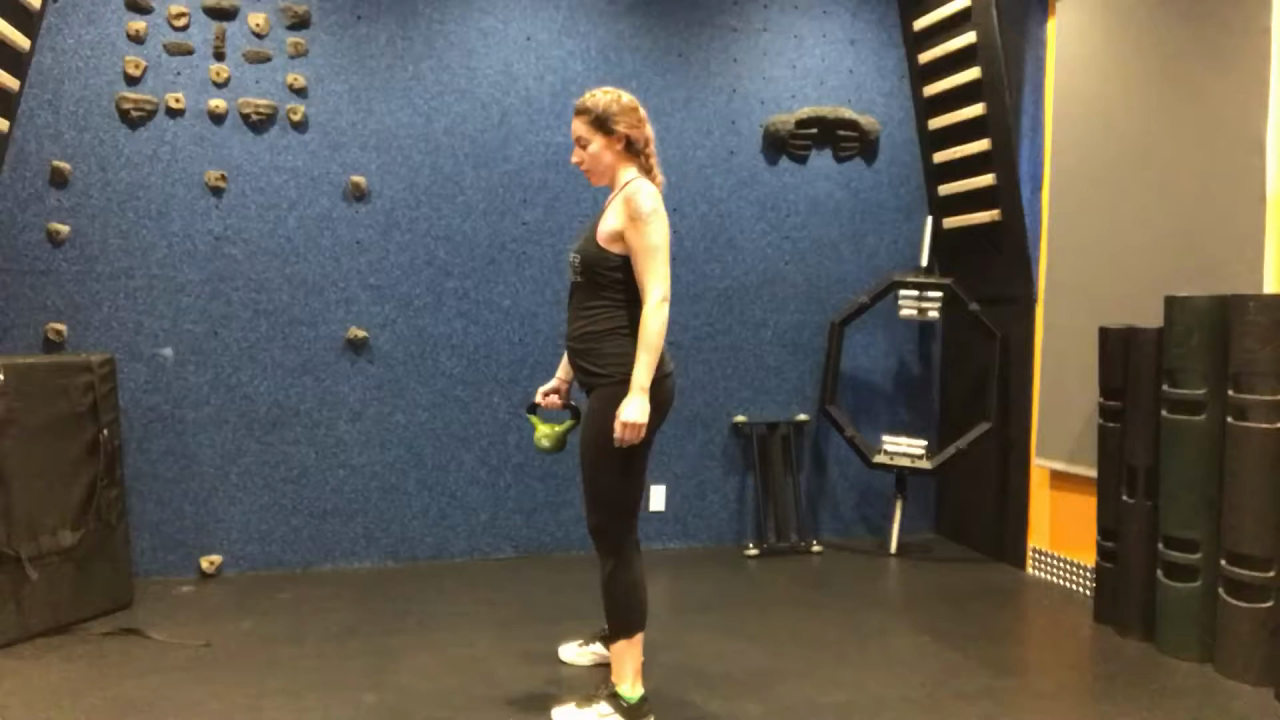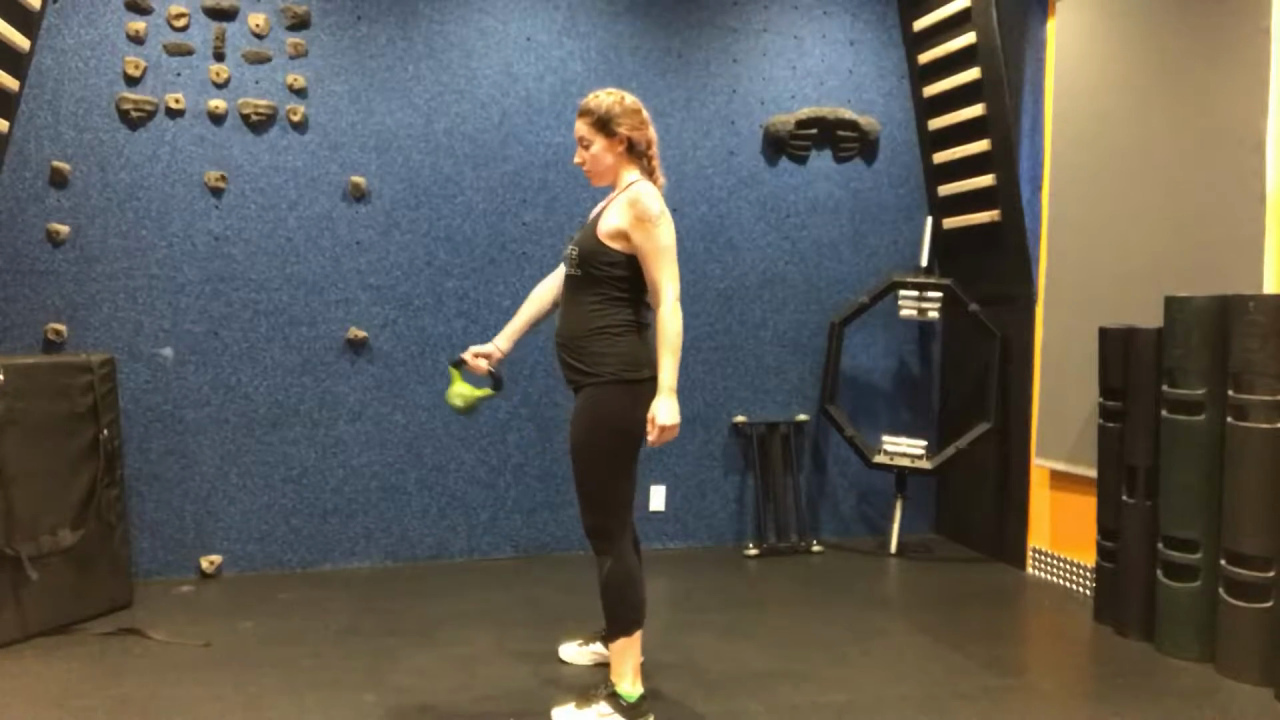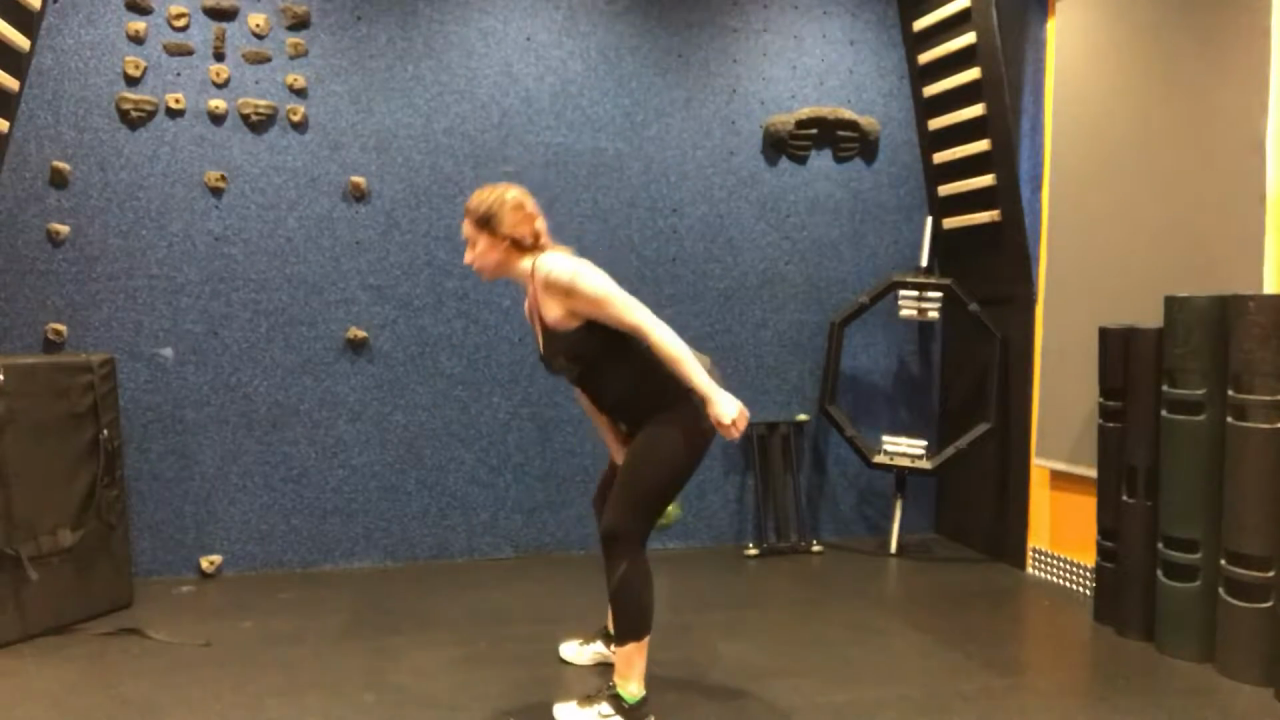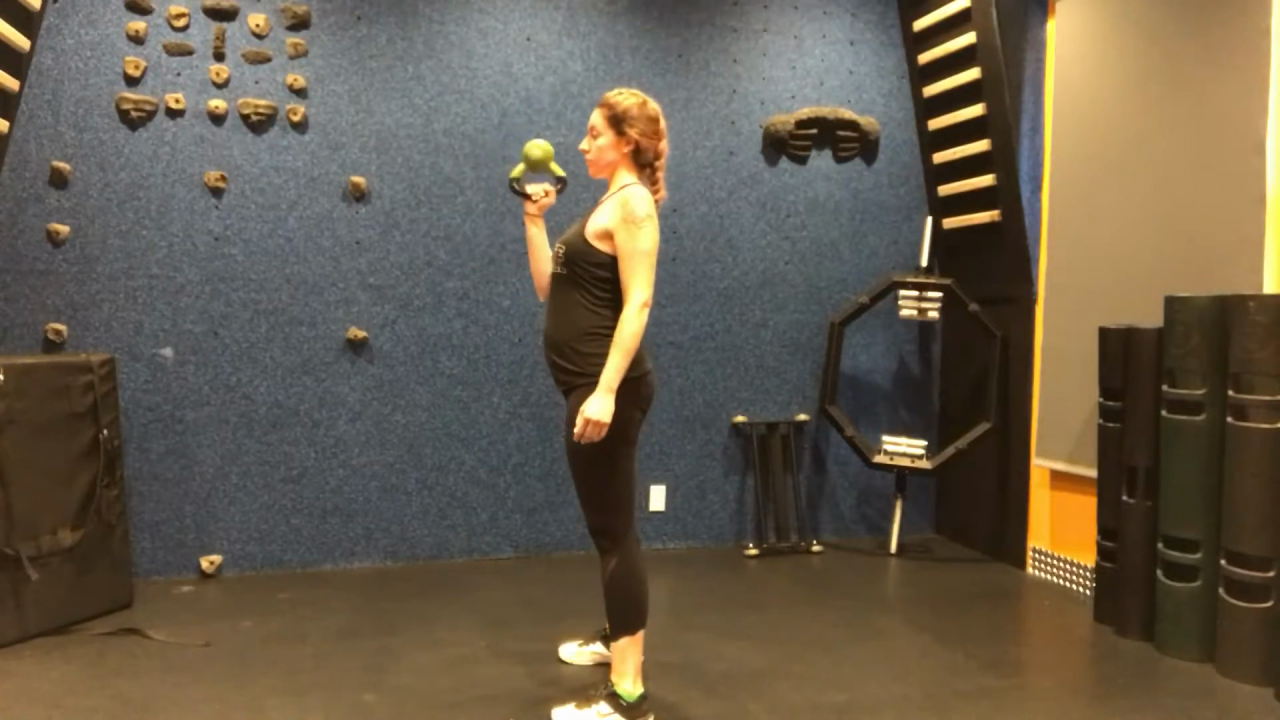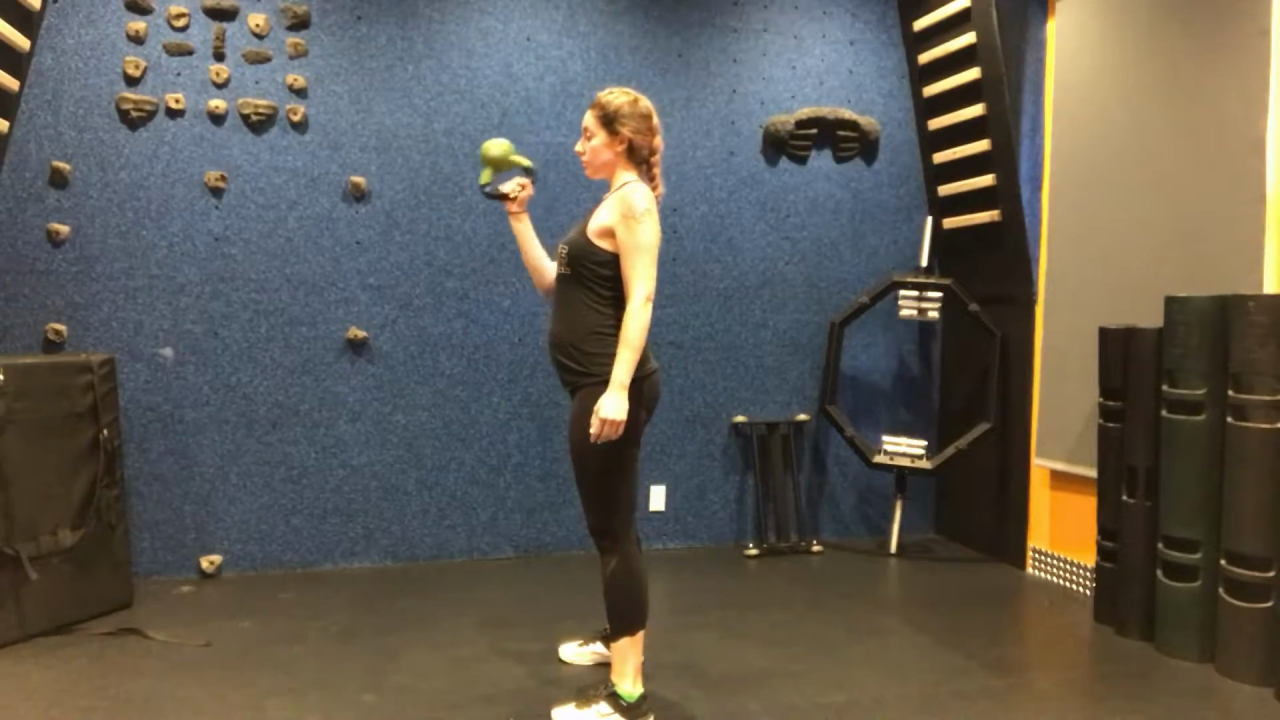
dt=1s
person 1, frame 1
left shoulder: (639, 200)
right shoulder: (615, 202)
left elbow: (655, 302)
left wrist: (637, 394)
right wrist: (564, 375)
left hip: (627, 389)
right hip: (606, 385)
left knee: (612, 531)
right knee: (609, 522)
right ankle: (618, 637)
person 1, frame 2
left shoulder: (643, 202)
right shoulder: (609, 206)
left elbow: (667, 302)
right elbow: (558, 281)
left wrist: (666, 393)
right wrist: (501, 343)
left hip: (617, 387)
right hip: (601, 385)
left knee: (606, 528)
right knee: (609, 520)
right ankle: (620, 635)
person 1, frame 3
left shoulder: (562, 276)
right shoulder: (533, 304)
left elbow: (650, 328)
right elbow: (585, 381)
left wrist: (713, 395)
right wrist: (623, 458)
left hip: (683, 406)
right hip: (651, 411)
left knee: (622, 530)
right knee: (611, 510)
right ankle: (616, 637)
person 1, frame 4
left shoulder: (632, 203)
right shoulder: (607, 204)
left elbow: (638, 304)
right elbow: (549, 288)
left wrist: (606, 392)
right wrist: (534, 220)
left hip: (607, 387)
right hip: (589, 383)
left knee: (613, 529)
right knee: (607, 523)
right ankle: (618, 635)
person 1, frame 5
left shoulder: (633, 201)
right shoulder: (611, 207)
left elbow: (639, 302)
right elbow: (552, 279)
left wrist: (616, 390)
right wrist: (519, 217)
left hip: (612, 388)
right hip: (594, 384)
left knee: (612, 528)
right knee: (609, 523)
right ankle: (621, 635)
